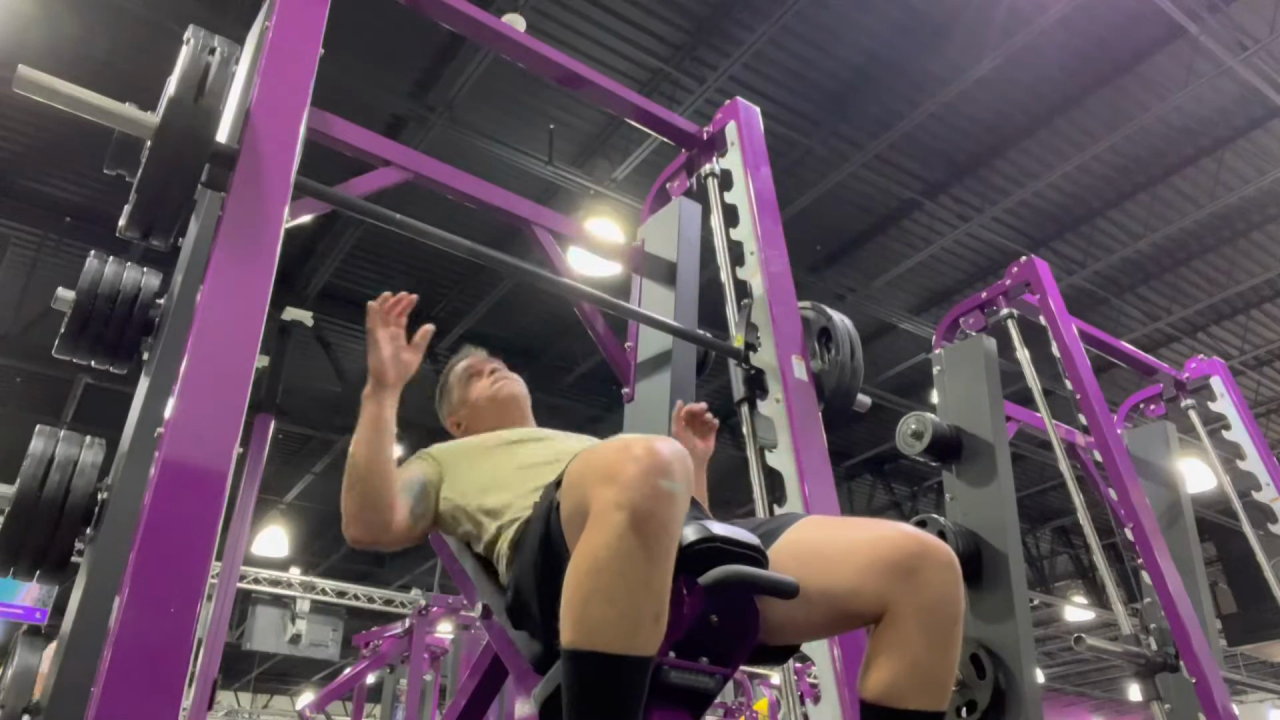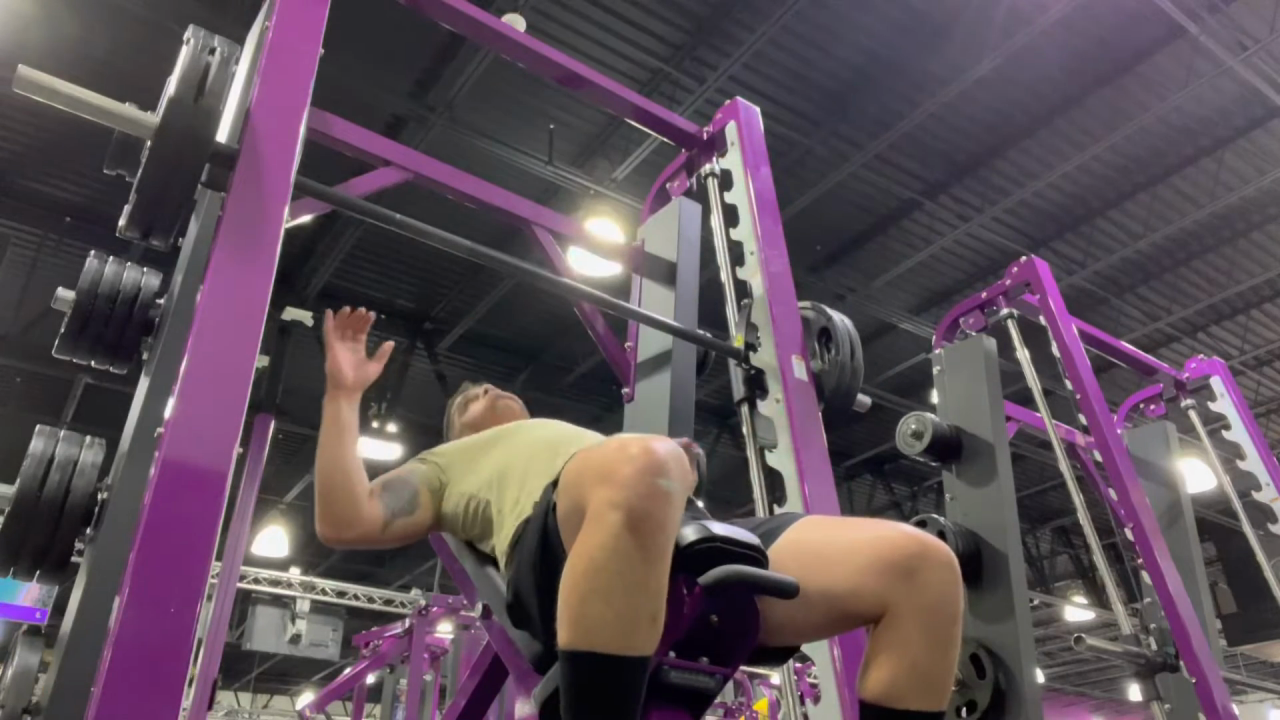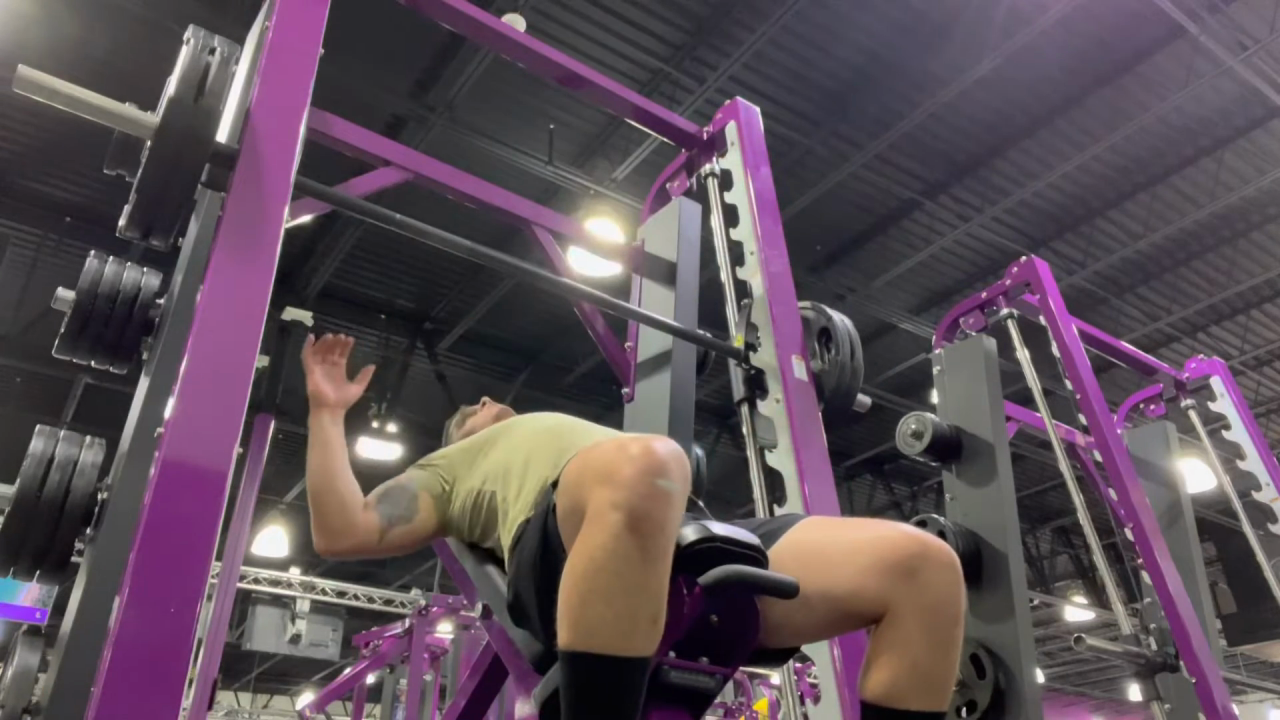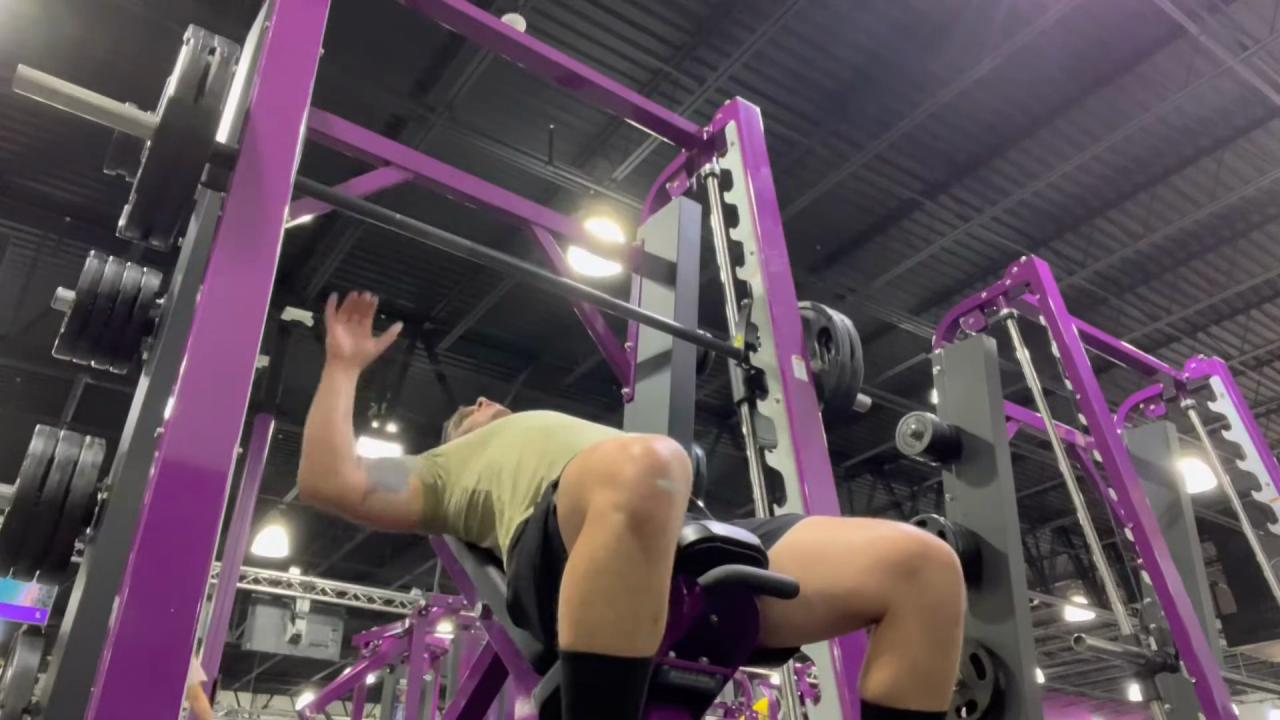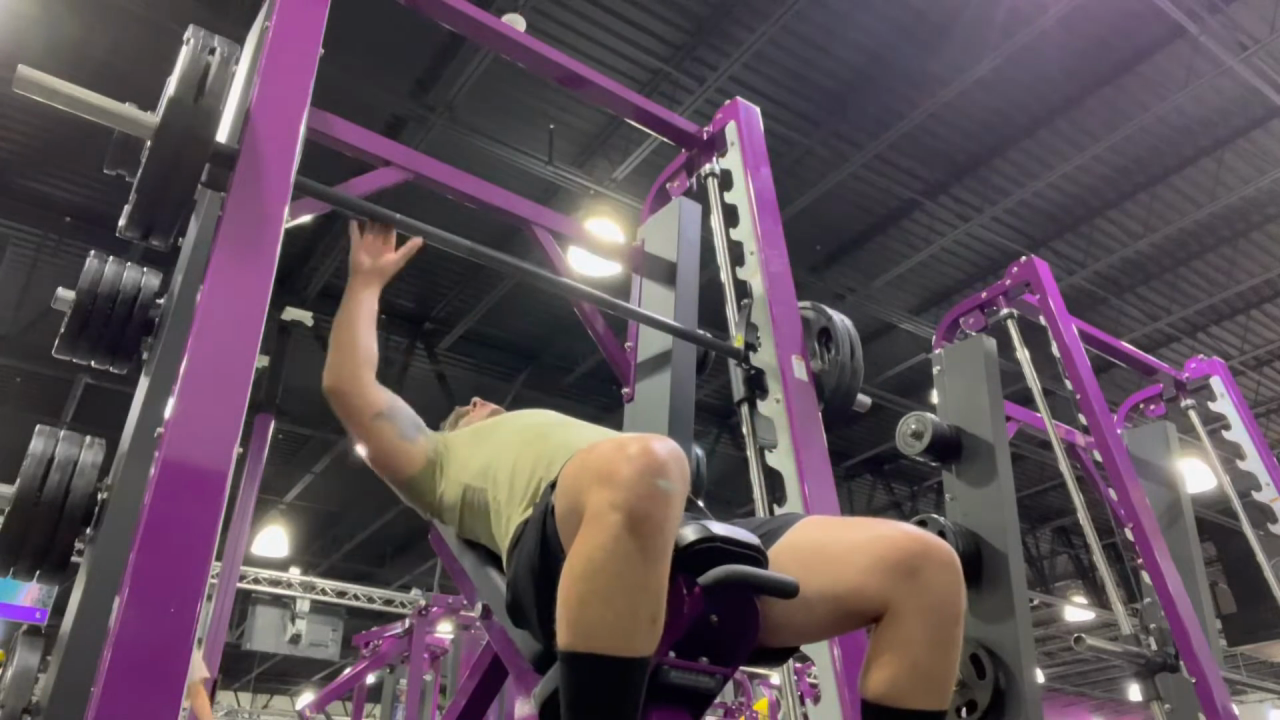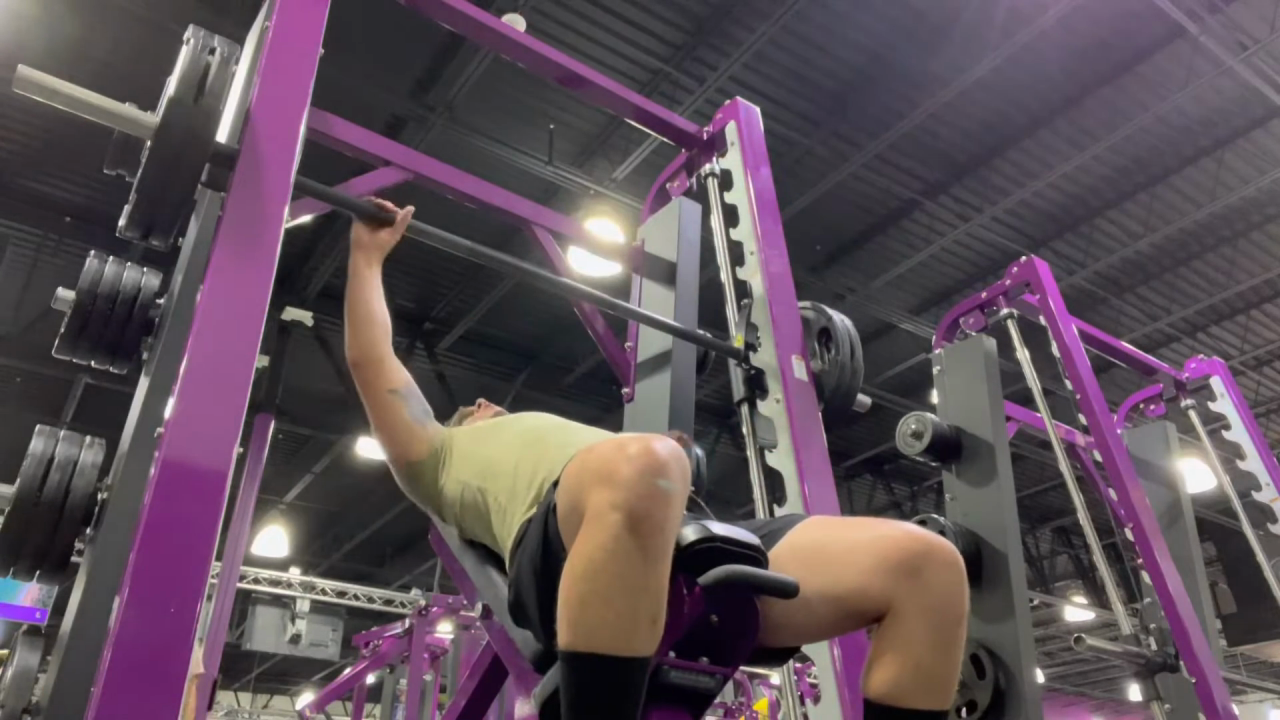
dt=0.2s
person 1, frame 1
left shoulder: (589, 443)
right shoulder: (445, 462)
right elbow: (369, 527)
left wrist: (695, 461)
right wrist: (383, 386)
left hip: (687, 550)
right hip: (562, 553)
left knee: (923, 565)
right knee: (646, 466)
person 1, frame 2
left shoulder: (583, 440)
right shoulder: (448, 467)
right elbow: (342, 522)
left wrist: (678, 482)
right wrist: (343, 392)
right hip: (568, 550)
left knee: (923, 565)
right knee: (642, 464)
person 1, frame 3
left shoulder: (588, 438)
right shoulder: (451, 471)
right elbow: (341, 532)
right wrist: (326, 410)
right hip: (568, 553)
left knee: (923, 567)
right knee: (645, 464)
person 1, frame 4
right shoulder: (448, 467)
right elbow: (328, 485)
right wrist: (343, 365)
right hip: (569, 552)
left knee: (925, 567)
right knee: (645, 466)
person 1, frame 5
right shoulder: (442, 460)
right elbow: (347, 387)
right wrist: (366, 281)
right hip: (571, 548)
left knee: (924, 565)
right knee: (643, 467)
person 1, frame 6
right shoulder: (441, 457)
right elbow: (369, 358)
right wrist: (367, 255)
right hip: (566, 552)
left knee: (927, 564)
right knee: (642, 467)
